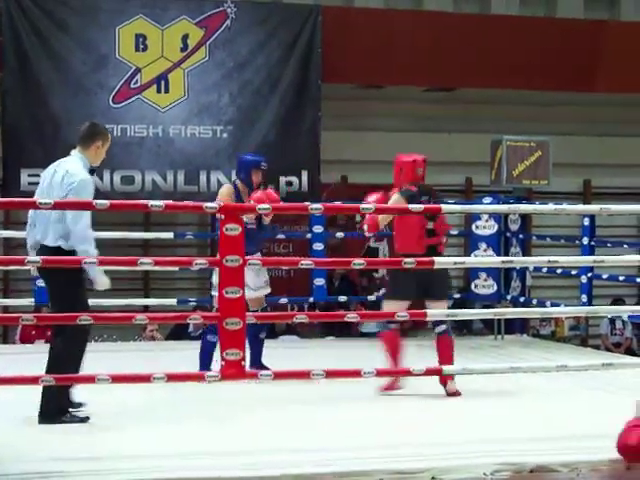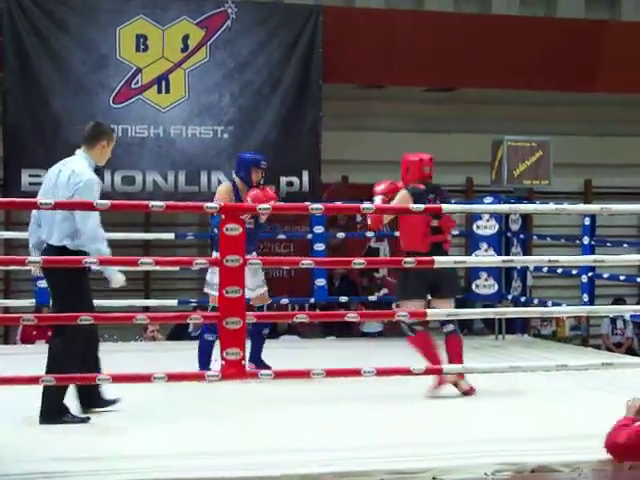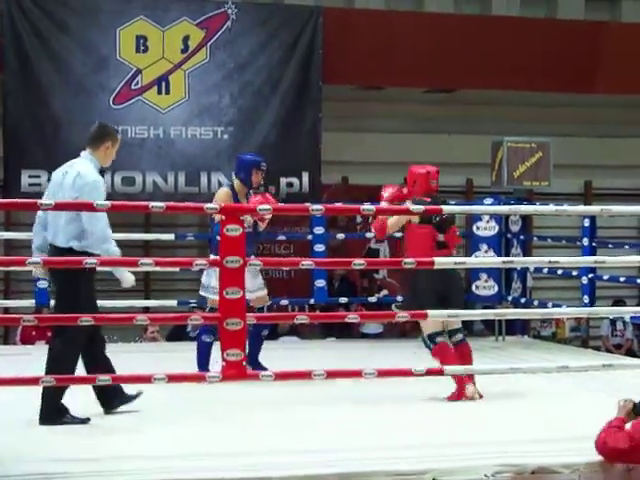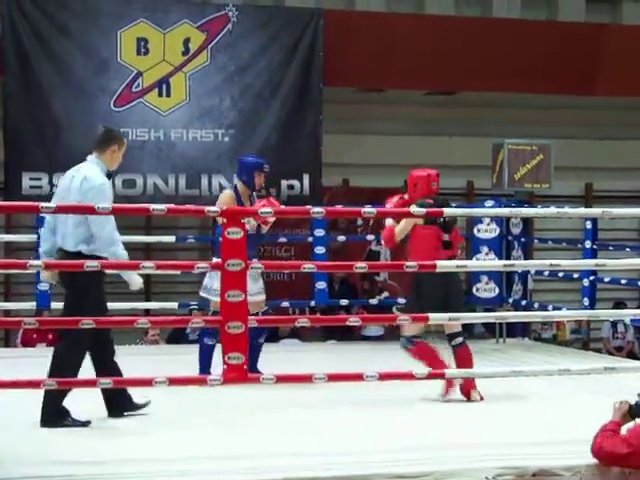
dt=0.1s
person 1, frame 1
left shoulder: (55, 168)
right shoulder: (80, 178)
left elbow: (34, 216)
right elbow: (81, 231)
left wrist: (34, 253)
right wrist: (96, 273)
left hip: (48, 254)
right hip: (64, 259)
left knee: (74, 327)
right knee: (71, 332)
left ankle: (60, 396)
right ankle: (52, 408)
person 1, frame 2
left shoulder: (58, 168)
right shoulder: (86, 178)
left elbow: (37, 216)
right elbow: (91, 231)
left wrist: (36, 254)
right wrist: (111, 271)
left hip: (52, 254)
right hip: (69, 258)
left knee: (84, 328)
right knee: (70, 332)
left ankle: (90, 396)
right ankle: (52, 408)
person 1, frame 3
left shoulder: (64, 170)
right shoulder: (91, 179)
left elbow: (42, 217)
right elbow: (99, 231)
left wrist: (40, 256)
right wrist: (120, 271)
left hip: (59, 257)
right hip: (75, 261)
left knee: (89, 330)
right knee: (70, 334)
left ankle: (110, 395)
right ankle: (51, 409)
person 1, frame 4
left shoulder: (71, 175)
right shoulder: (97, 182)
left elbow: (50, 222)
right elbow: (106, 235)
left wrist: (48, 261)
right wrist: (128, 273)
left hip: (70, 260)
right hip: (85, 264)
left knee: (98, 334)
right knee: (75, 338)
left ankle: (118, 400)
right ankle: (52, 411)
person 2, frame 1
left shoulder: (401, 195)
right shoulder: (432, 195)
left elbow: (374, 226)
left wrist: (372, 205)
left hip: (409, 264)
right knee: (441, 323)
left ankle: (395, 375)
right ankle: (447, 379)
person 2, frame 2
left shoulder: (407, 193)
right shoulder: (439, 194)
left elbow: (375, 222)
left wrist: (379, 197)
left knee: (412, 324)
right knee: (448, 322)
left ankle: (442, 371)
right ankle: (459, 378)
person 2, frame 3
left shoulder: (413, 206)
left elbow: (380, 231)
left wrist: (386, 202)
left hip: (423, 275)
right hip: (448, 274)
left knee: (432, 336)
right knee: (455, 331)
left ankle: (462, 382)
right ankle: (469, 385)
person 2, frame 4
left shoulder: (417, 209)
right shoulder: (445, 208)
left elbow: (389, 240)
left hip: (427, 278)
right hip: (450, 277)
left knee: (410, 338)
right knee: (456, 335)
right ankle: (470, 388)
person 3, frame 1
left shoulder: (256, 194)
right shoulder: (227, 191)
left wrist: (267, 216)
right wrist: (246, 214)
left hip: (253, 259)
left knee: (259, 311)
left ankle: (255, 362)
right ankle: (204, 368)
person 3, frame 2
left shoulder: (254, 193)
right shoulder: (226, 189)
right elbow: (217, 225)
left wrist: (263, 215)
left hip: (248, 258)
left knee: (263, 307)
right knee: (216, 311)
left ankle: (255, 359)
right ankle: (203, 367)
person 3, frame 3
left shoulder: (252, 196)
right shoulder: (225, 194)
right elbow: (219, 232)
left wrist: (262, 222)
right wrist: (245, 218)
left knee: (262, 310)
right knee: (214, 314)
left ankle: (252, 361)
right ankle: (202, 369)
person 3, frame 4
left shoulder: (254, 198)
right shoulder: (228, 196)
right elbow: (222, 234)
left wrist: (265, 224)
right wrist: (249, 221)
left knee: (260, 316)
right knee: (216, 317)
left ankle: (252, 368)
right ankle: (204, 372)
